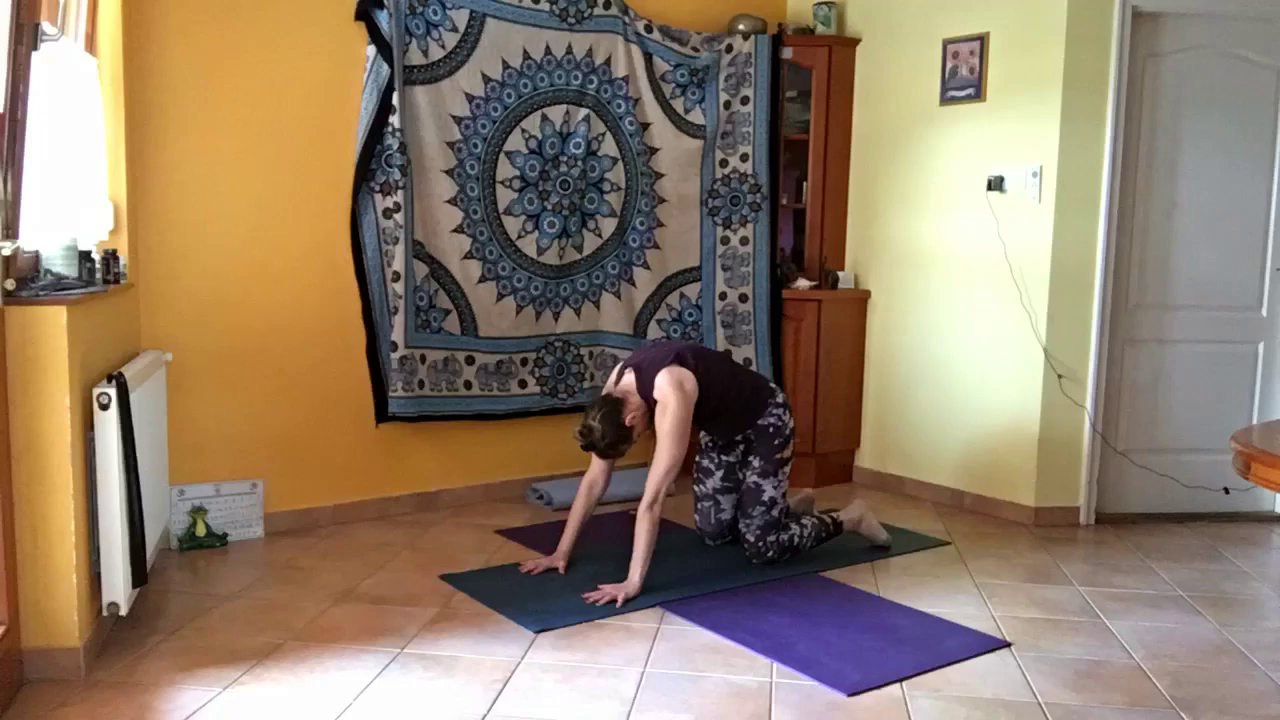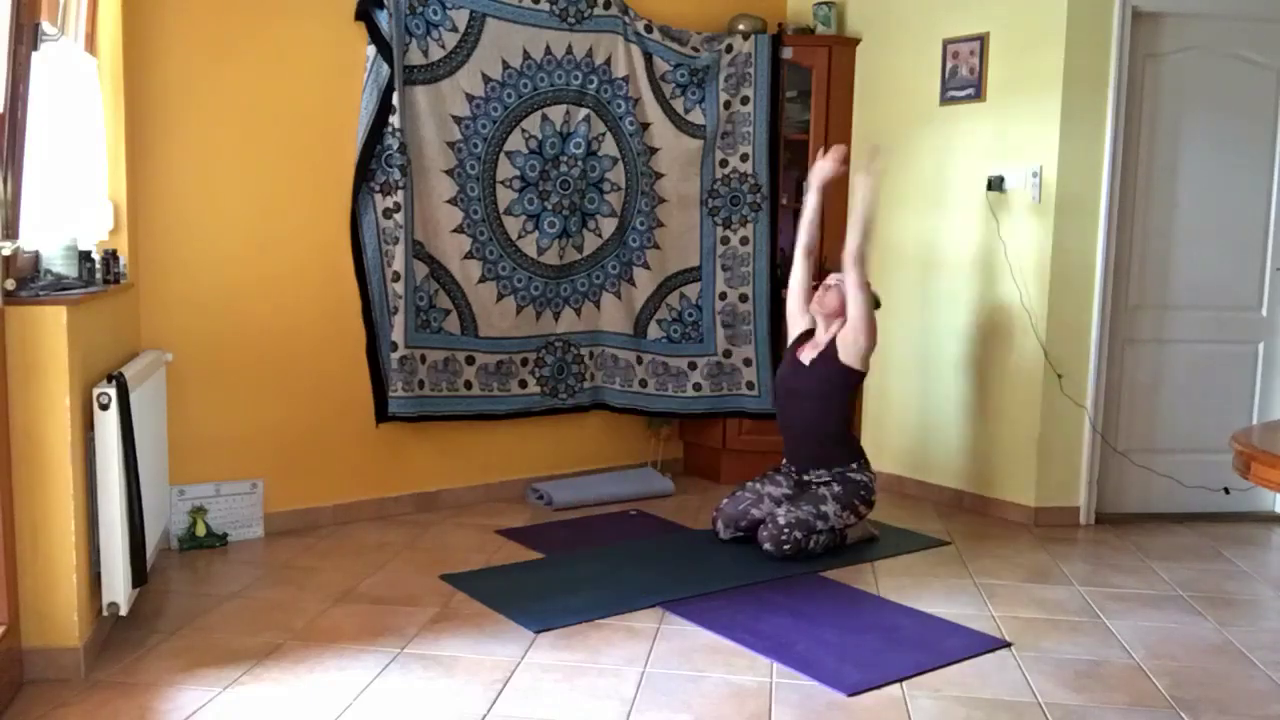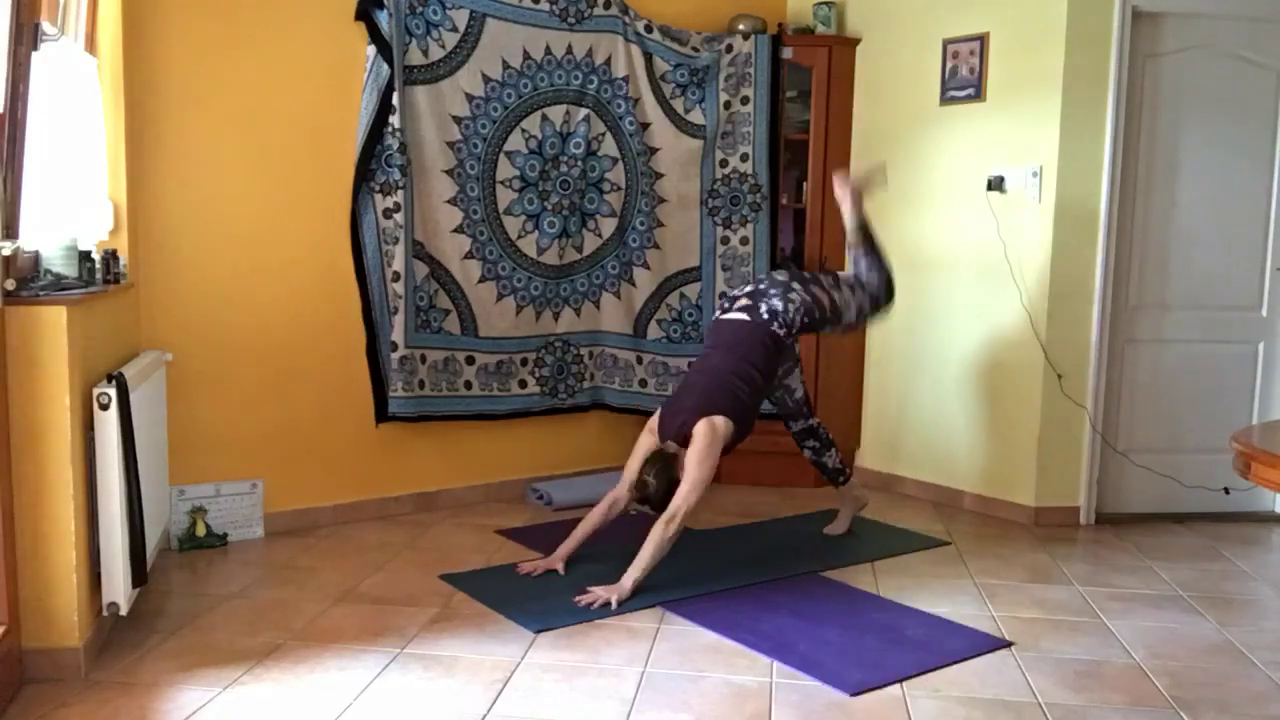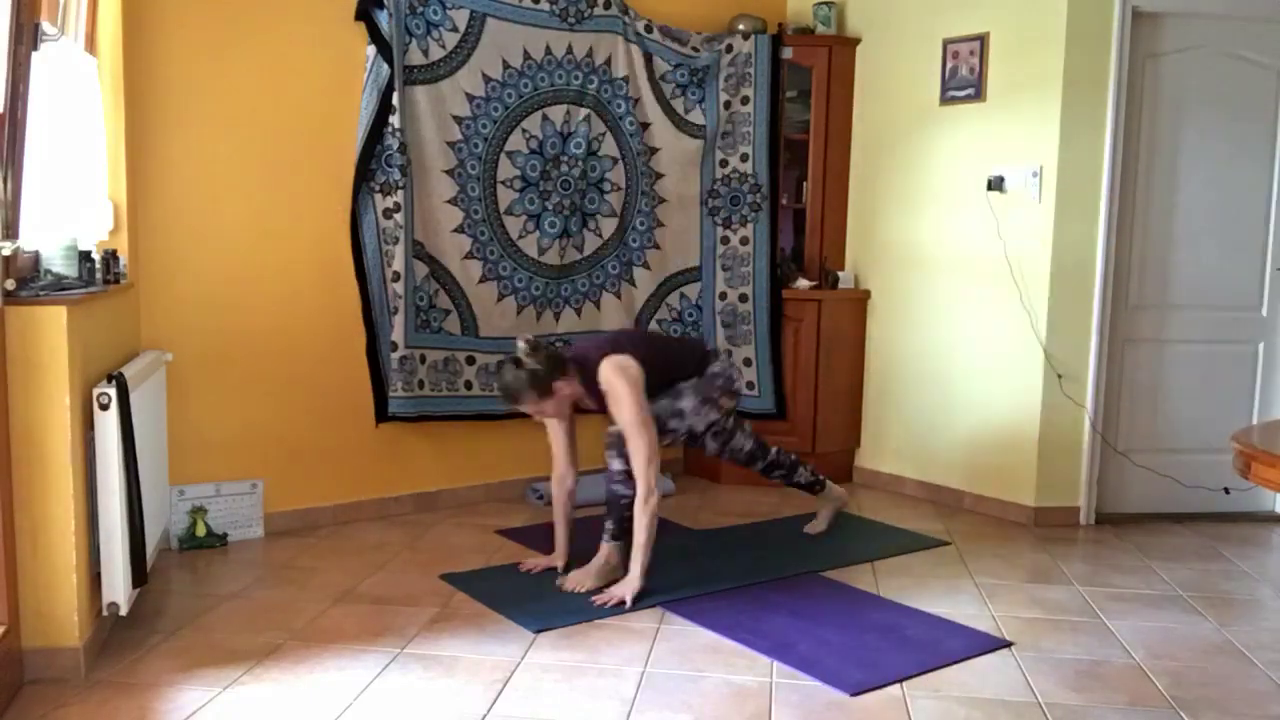
dt=1s
person 1, frame 1
left shoulder: (672, 389)
right shoulder: (615, 387)
left elbow: (653, 497)
right elbow: (595, 478)
left wrist: (633, 583)
right wrist: (563, 551)
left hip: (764, 418)
right hip: (722, 426)
left knee: (761, 546)
right knee: (712, 530)
left ankle: (848, 517)
right ankle: (790, 505)
person 1, frame 2
left shoulder: (852, 343)
right shoulder: (800, 334)
left elbow: (853, 265)
right elbow: (802, 257)
left hip: (839, 479)
right hip: (793, 473)
left knee: (780, 538)
right knee: (725, 525)
left ankle: (845, 525)
person 1, frame 3
left shoulder: (705, 434)
right shoulder: (660, 432)
left elbow: (673, 520)
right elbow: (617, 497)
left wrist: (624, 586)
right wrist: (560, 555)
right knee: (800, 421)
left ankle: (850, 208)
right ankle: (850, 493)
person 1, frame 4
left shoulder: (615, 379)
right shoulder: (557, 378)
left elbow: (647, 478)
right elbow: (562, 473)
left wrist: (623, 567)
right wrist: (559, 552)
left hip: (703, 378)
right hip: (674, 390)
left knee: (623, 456)
right knee: (746, 449)
right ankle: (827, 492)
